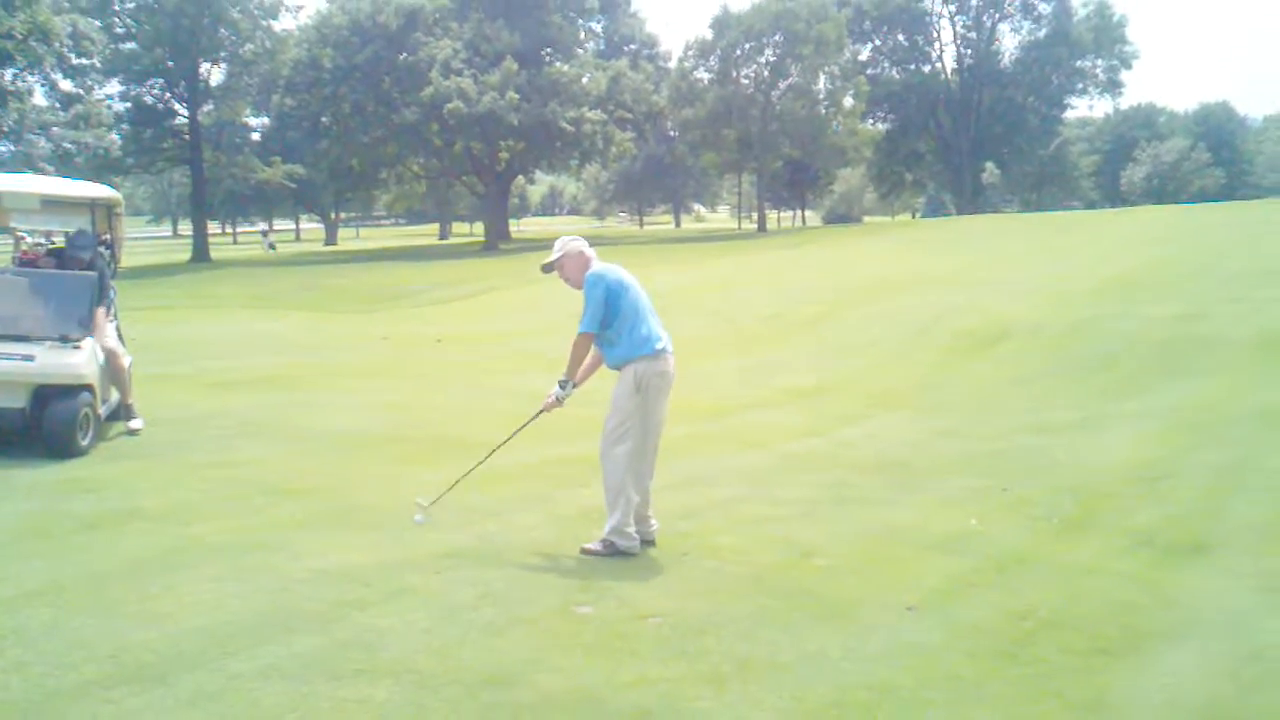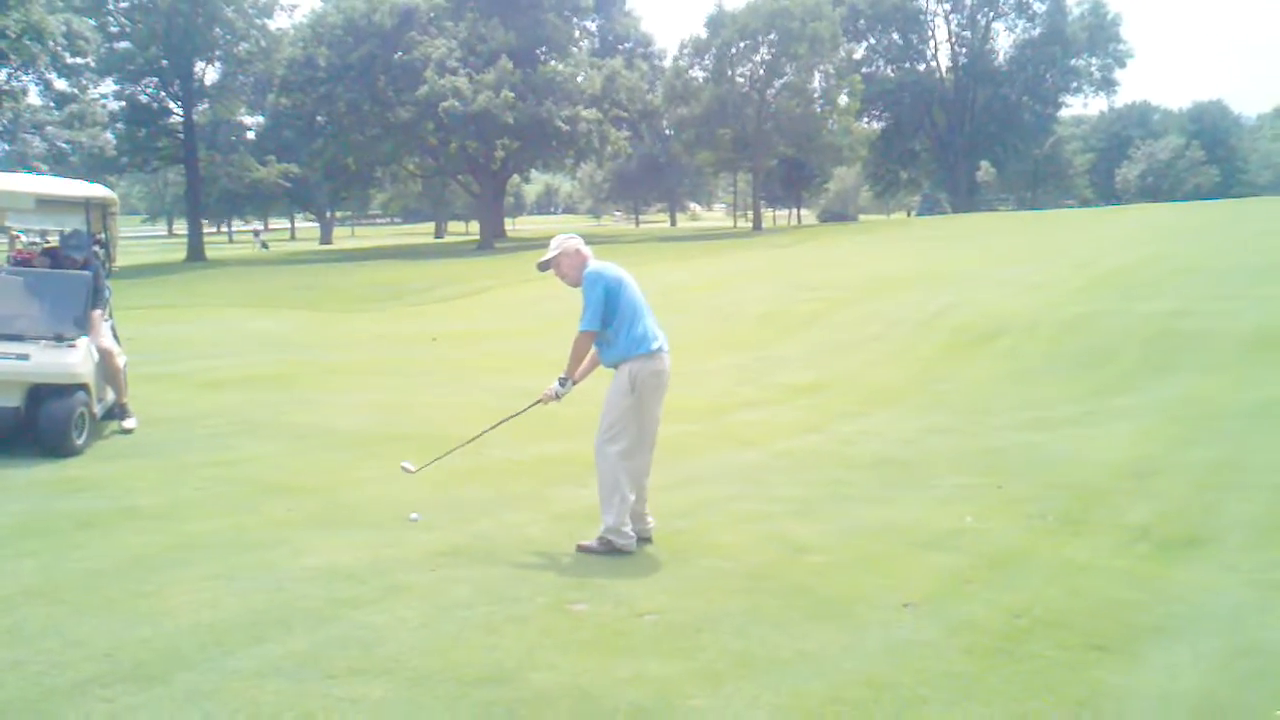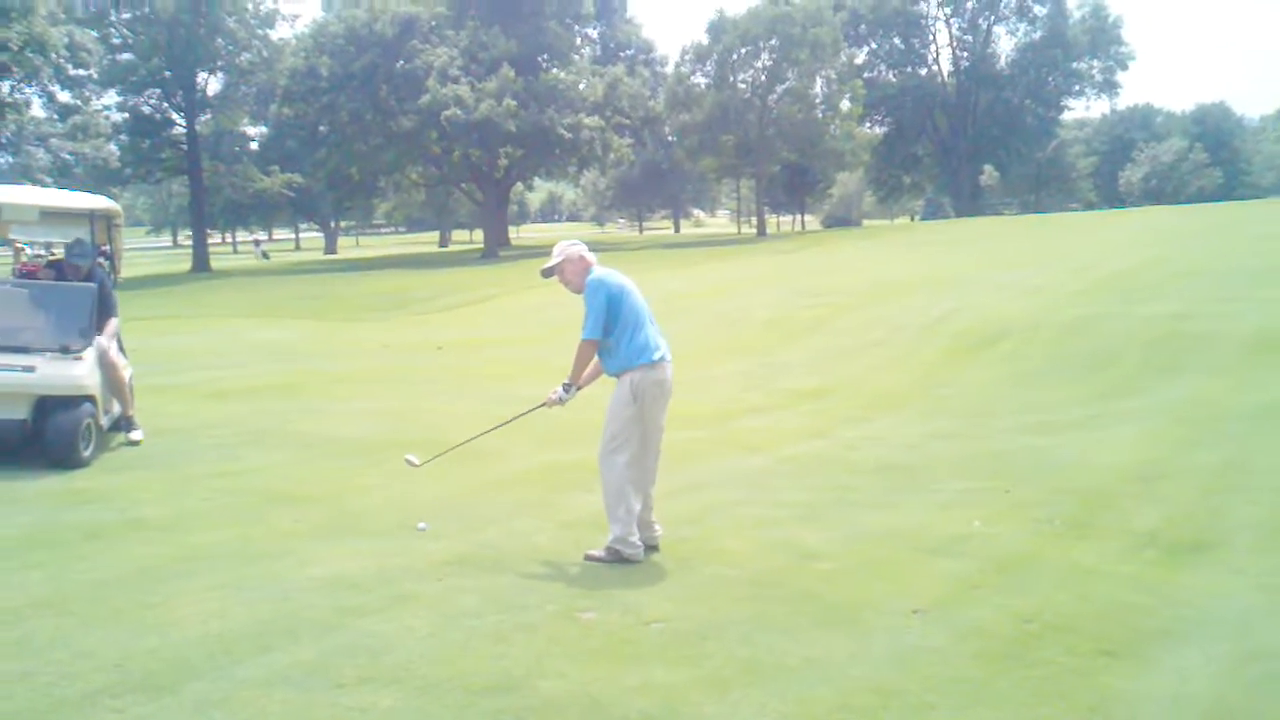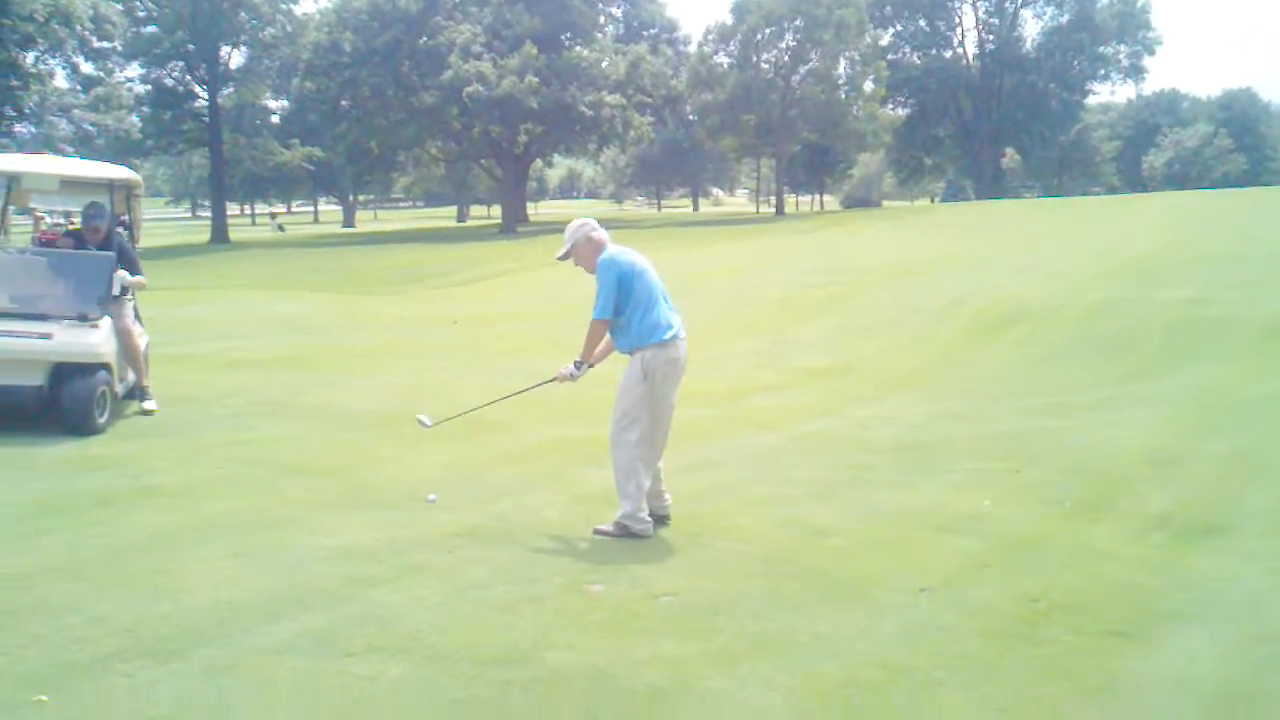
dt=0.2s
person 1, frame 1
left shoulder: (596, 276)
right shoulder: (608, 277)
left elbow: (585, 338)
right elbow: (603, 346)
left wrist: (564, 385)
right wrist: (572, 385)
left hip: (641, 368)
right hip: (654, 364)
left knee: (617, 451)
right knee: (636, 452)
left ankle: (621, 536)
right ankle: (642, 528)
person 1, frame 2
left shoulder: (595, 274)
right shoulder: (606, 275)
left elbow: (587, 336)
right elbow: (604, 343)
left wrist: (564, 381)
right wrist: (572, 382)
left hip: (637, 367)
right hip: (651, 363)
left knee: (612, 449)
right knee: (633, 450)
left ankle: (618, 535)
right ankle: (638, 525)
person 1, frame 3
left shoulder: (597, 282)
right shoulder: (610, 282)
left elbow: (590, 344)
right elbow: (609, 350)
left wrist: (568, 387)
right wrist: (576, 387)
left hip: (639, 376)
right hip: (654, 372)
left knee: (616, 458)
right knee: (638, 459)
left ankle: (626, 544)
right ankle: (645, 533)
person 1, frame 4
left shoulder: (608, 261)
right shoulder: (625, 258)
left elbow: (600, 322)
left wrist: (580, 364)
right wrist: (590, 362)
left hip: (652, 354)
right hip: (670, 349)
left knee: (627, 436)
right knee: (647, 434)
left ankle: (635, 519)
right ankle: (656, 506)
person 2, frame 1
left shoulder: (98, 269)
right shoulder: (53, 257)
left elbow: (100, 310)
left wrist: (96, 341)
right wrist: (44, 267)
left hip: (93, 320)
left knee: (110, 349)
left ankle: (128, 407)
person 2, frame 2
left shoulder: (93, 269)
right shoulder: (49, 256)
left elbow: (97, 310)
left wrist: (92, 340)
left hip: (88, 321)
left knee: (105, 348)
left ankle: (123, 406)
person 2, frame 3
left shoulder: (99, 278)
right shoulder: (52, 269)
left elbow: (113, 318)
left wrist: (104, 338)
right wrist: (41, 281)
left hip: (93, 332)
left knee: (110, 360)
left ankle: (129, 419)
person 2, frame 4
left shoulder: (118, 244)
right shoulder: (71, 238)
left elbow: (143, 283)
left wrist: (128, 279)
right wrist: (59, 249)
left hip: (114, 299)
left knee: (124, 328)
left ankle: (144, 388)
